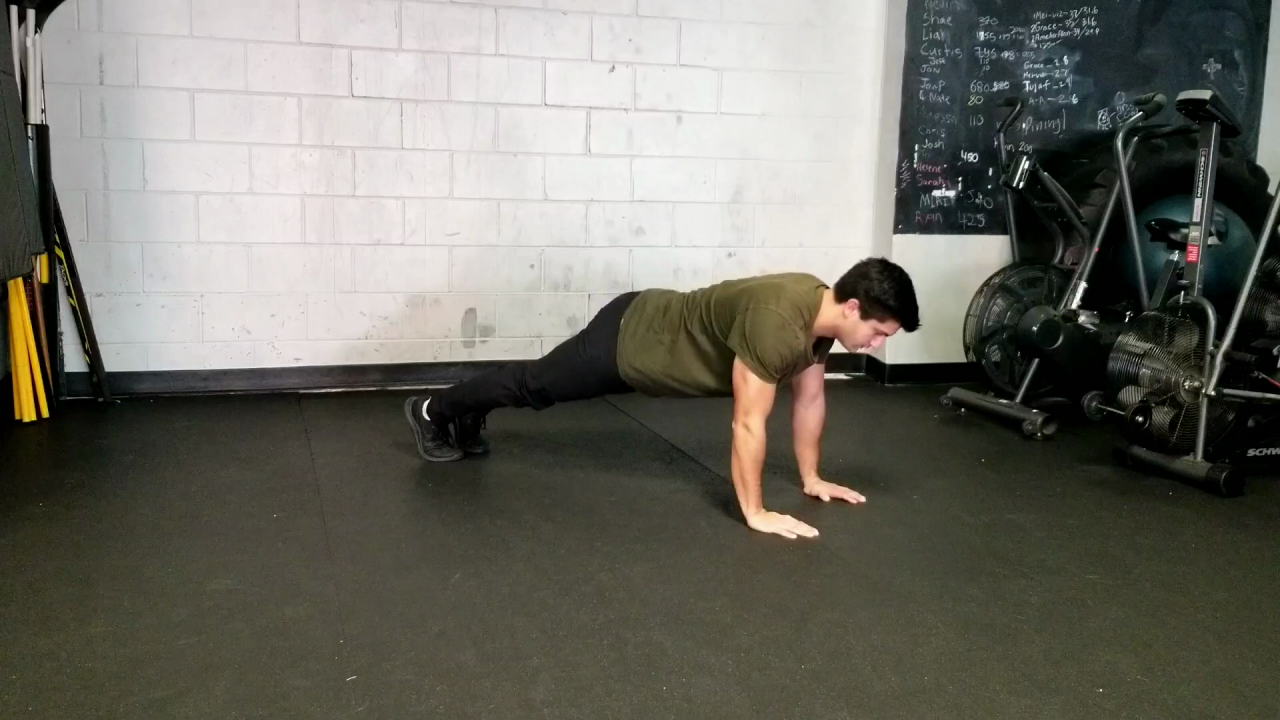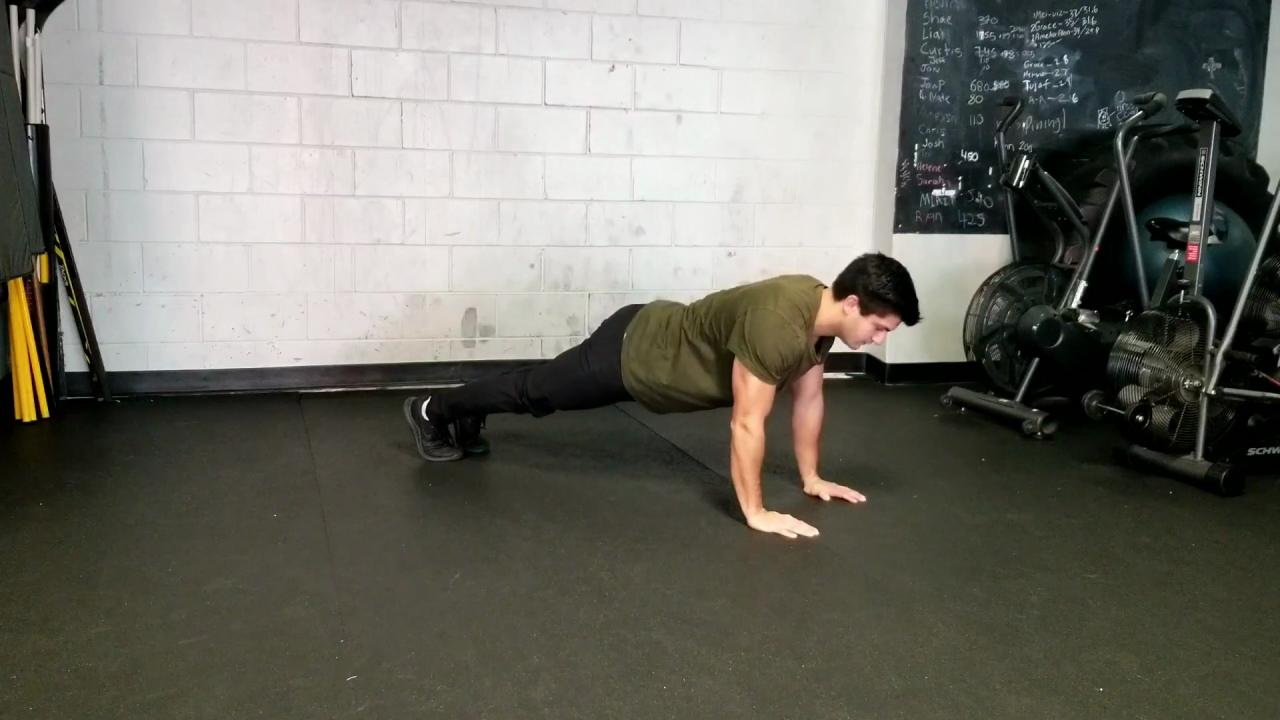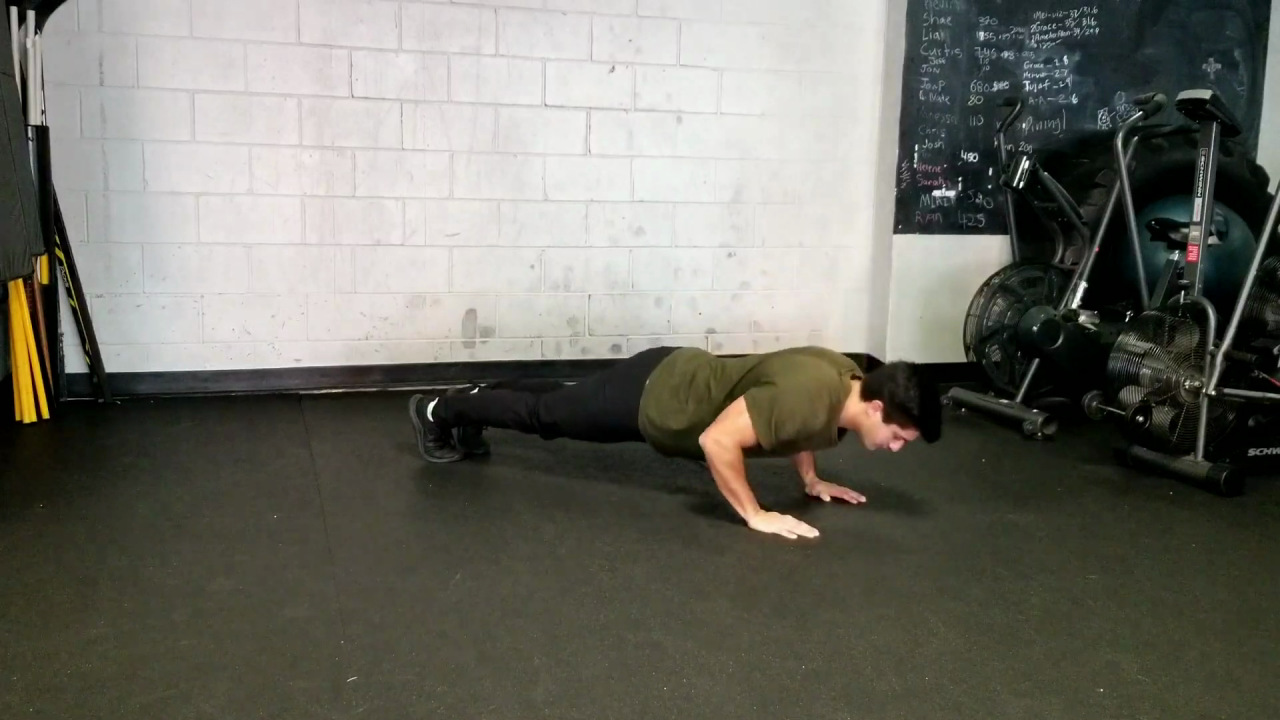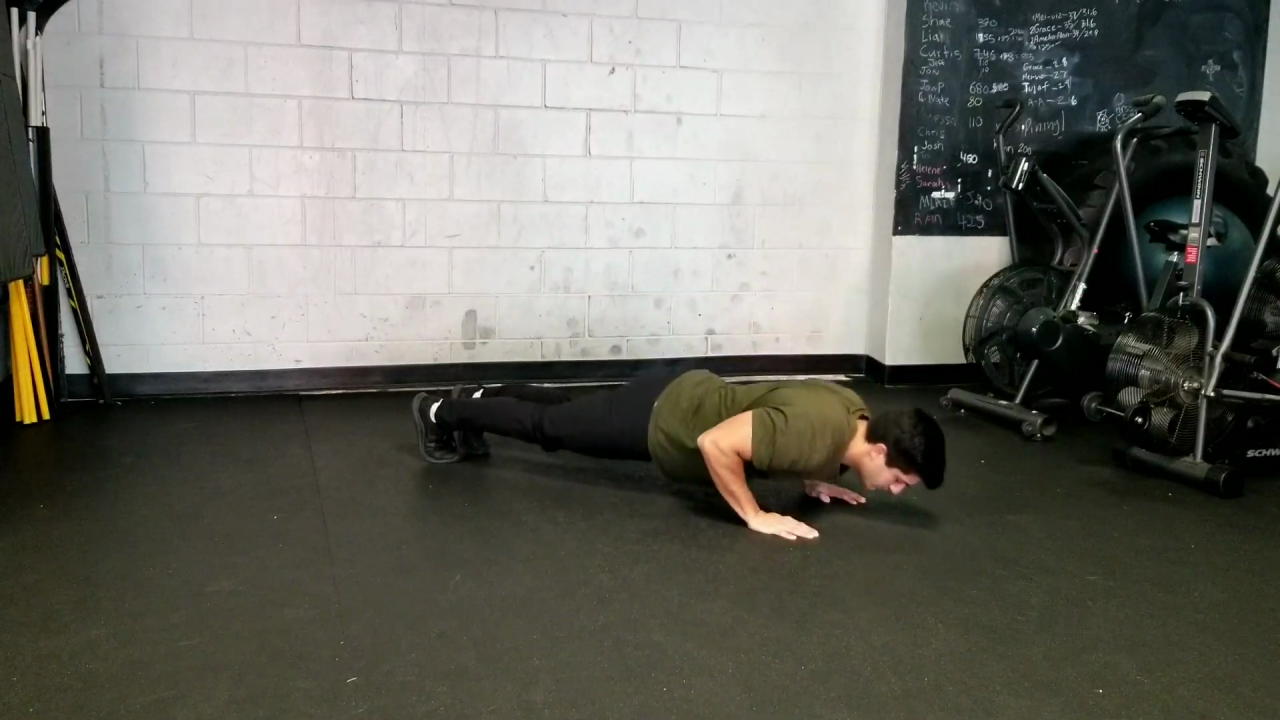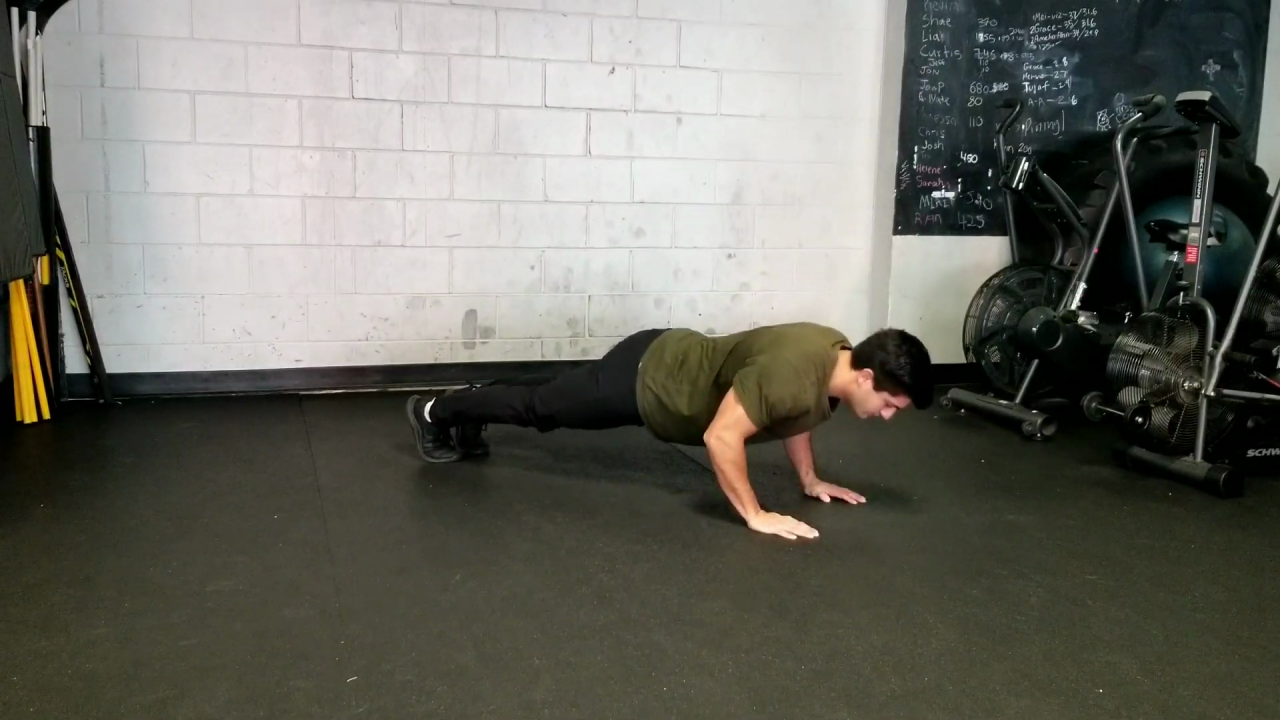
dt=1s
person 1, frame 1
left shoulder: (821, 309)
right shoulder: (778, 324)
left elbow: (810, 398)
right elbow: (747, 423)
left wrist: (812, 478)
right wrist: (755, 512)
left hip: (652, 339)
right hip: (628, 343)
left knee: (542, 388)
right knee: (535, 387)
left ankle: (466, 415)
right ankle: (433, 411)
person 1, frame 2
left shoulder: (820, 310)
right shoulder: (778, 325)
left elbow: (808, 398)
right elbow: (746, 424)
left wrist: (811, 477)
right wrist: (755, 512)
left hip: (657, 339)
right hip: (631, 355)
left knee: (546, 390)
right knee: (535, 394)
left ankle: (464, 414)
right ankle: (433, 412)
person 1, frame 3
left shoulder: (846, 379)
right shoulder: (808, 396)
right elbow: (717, 440)
left wrist: (811, 480)
right wrist: (755, 515)
left hip: (681, 376)
right hip: (653, 399)
left knee: (557, 406)
right knee: (545, 415)
left ankle: (470, 403)
right ankle: (438, 412)
person 1, frame 4
left shoulder: (852, 410)
right shoulder: (817, 435)
right elbow: (715, 443)
left wrist: (812, 480)
right wrist: (755, 516)
left hip: (688, 394)
right hip: (661, 421)
left knee: (564, 415)
right knee: (548, 426)
left ankle: (479, 398)
right ankle: (441, 413)
person 1, frame 5
left shoulder: (837, 352)
right shoulder: (792, 371)
left elbow: (794, 414)
right elbow: (721, 437)
left wrist: (810, 481)
right wrist: (755, 516)
left hip: (673, 364)
right hip: (646, 380)
left knee: (551, 404)
right knee: (539, 408)
left ankle: (470, 403)
right ankle: (436, 413)
